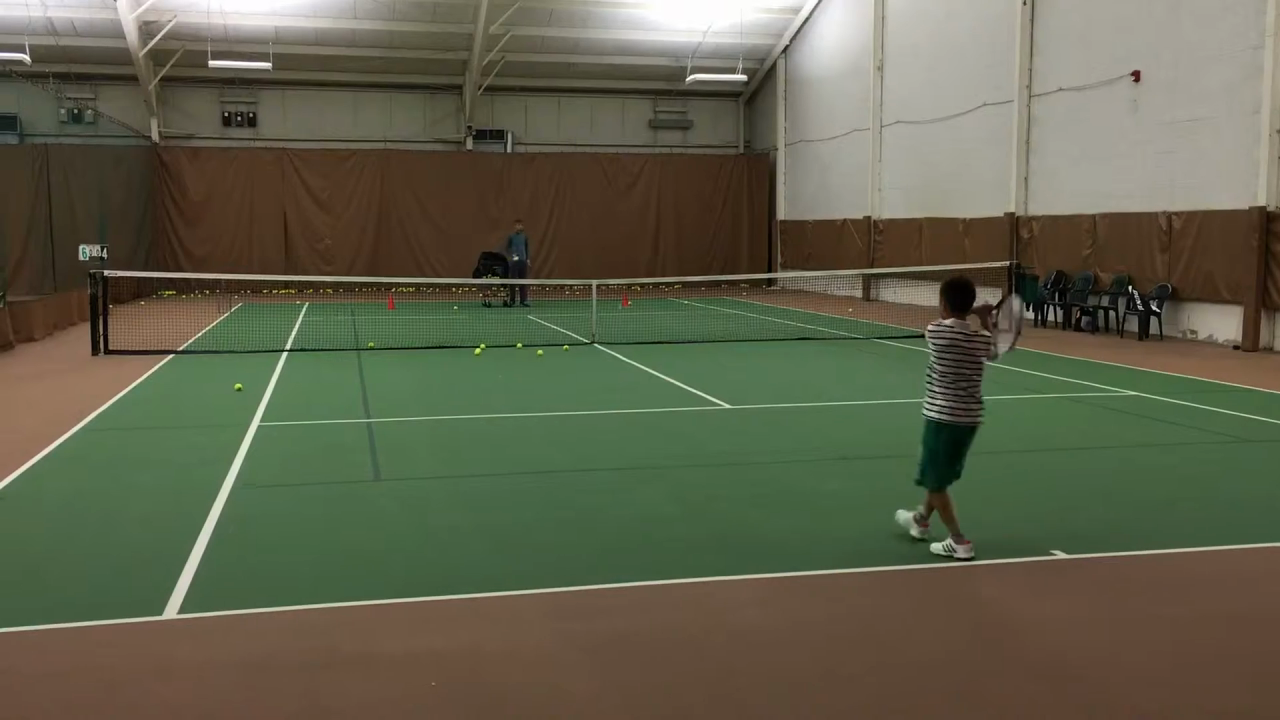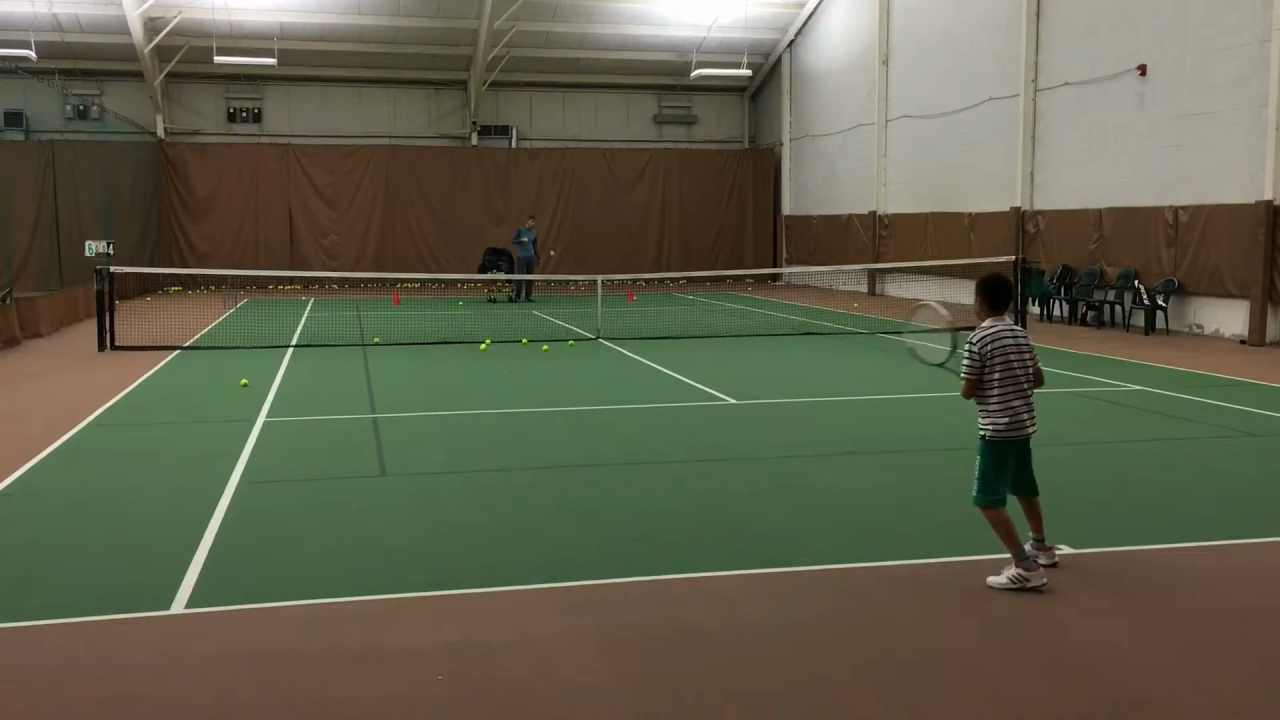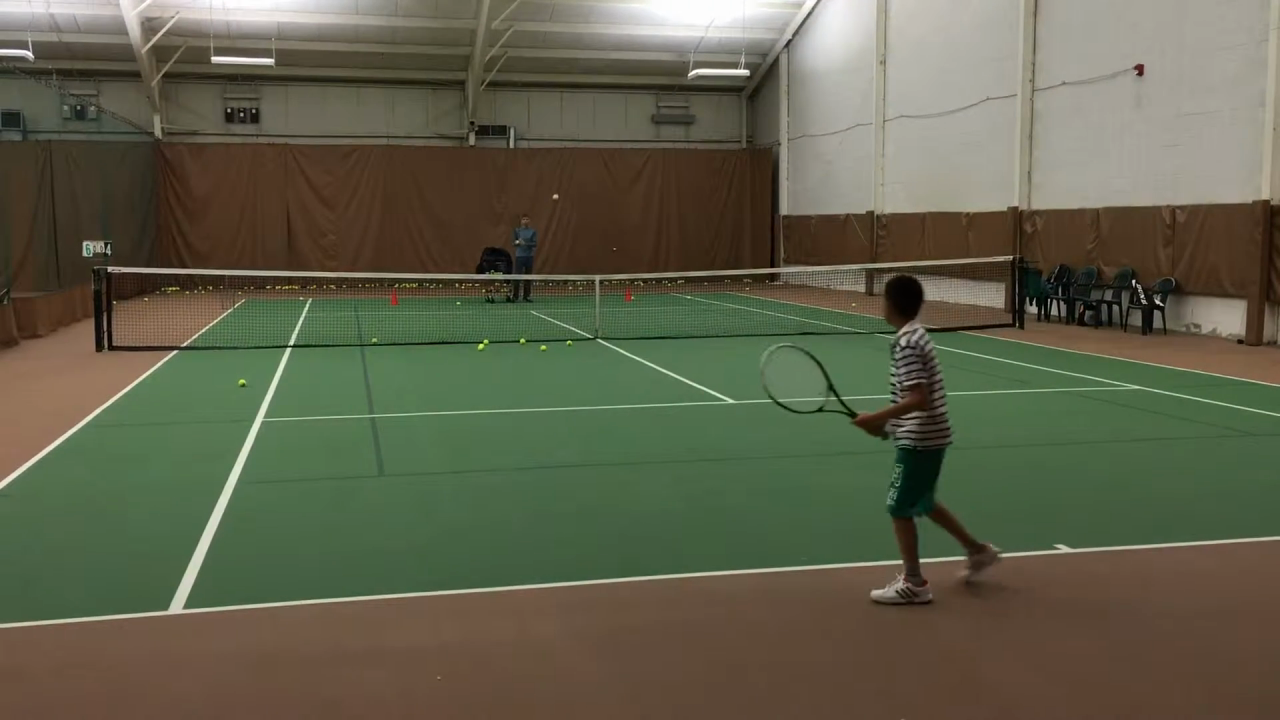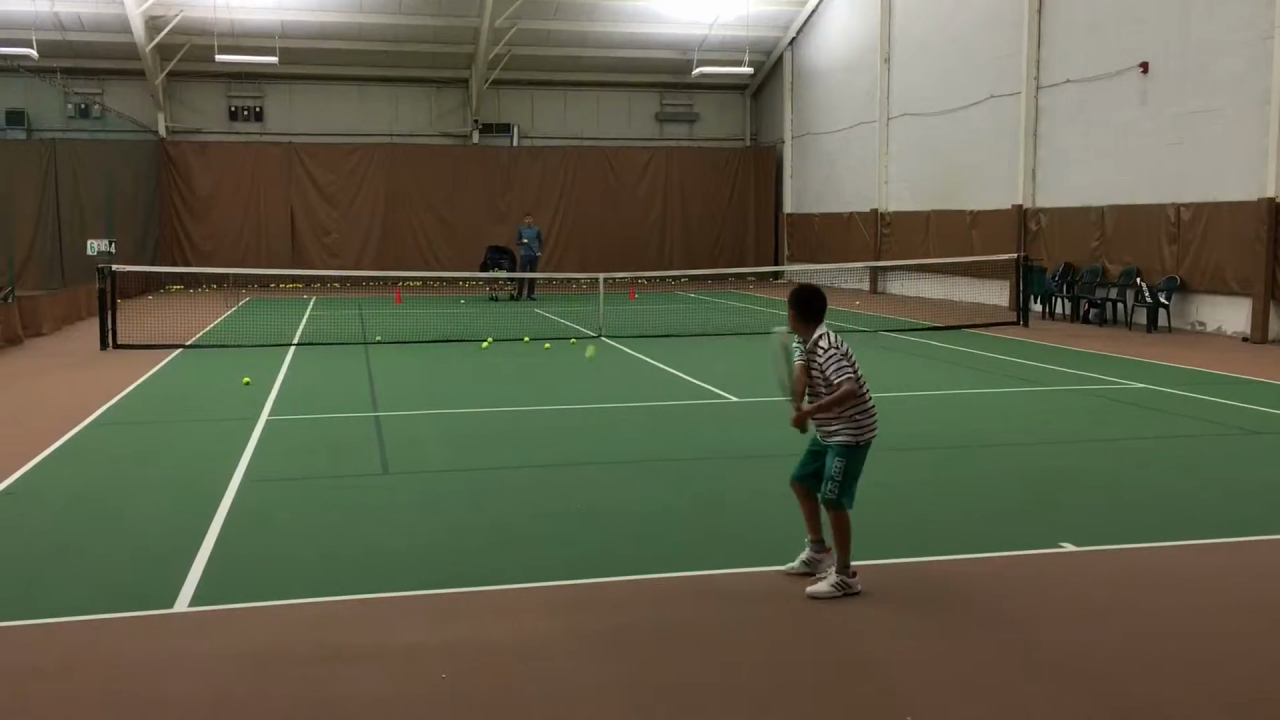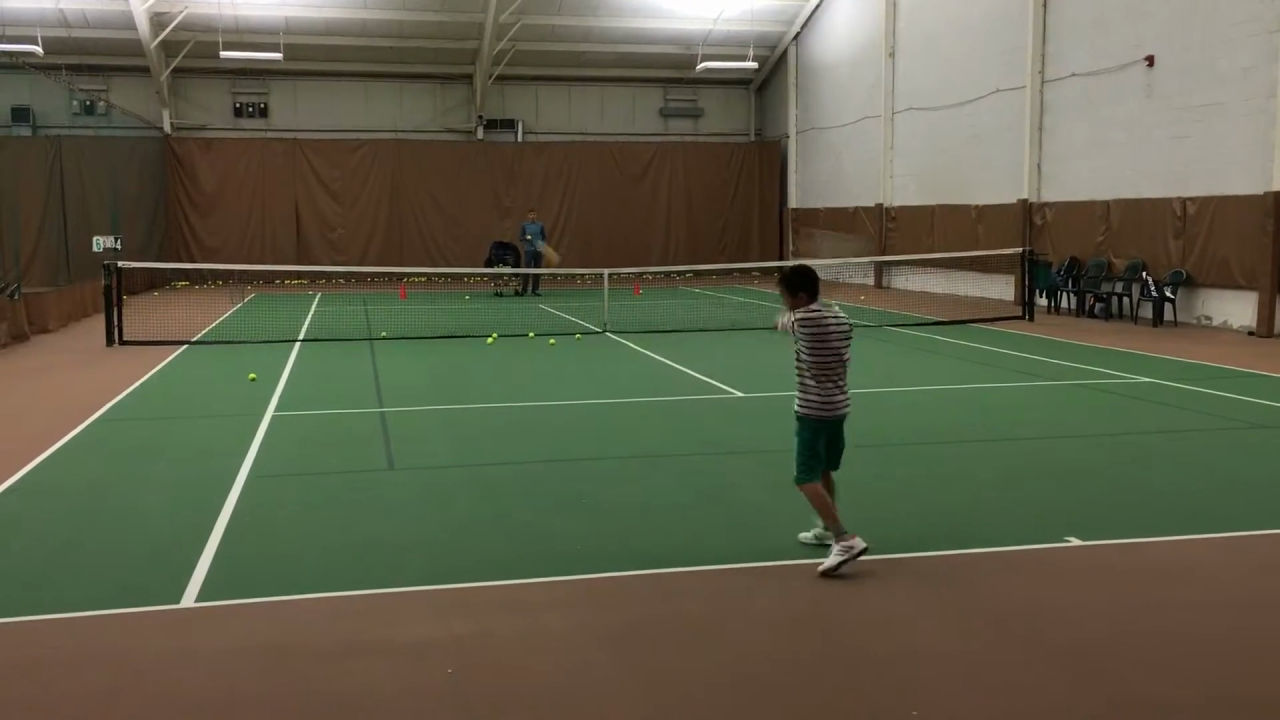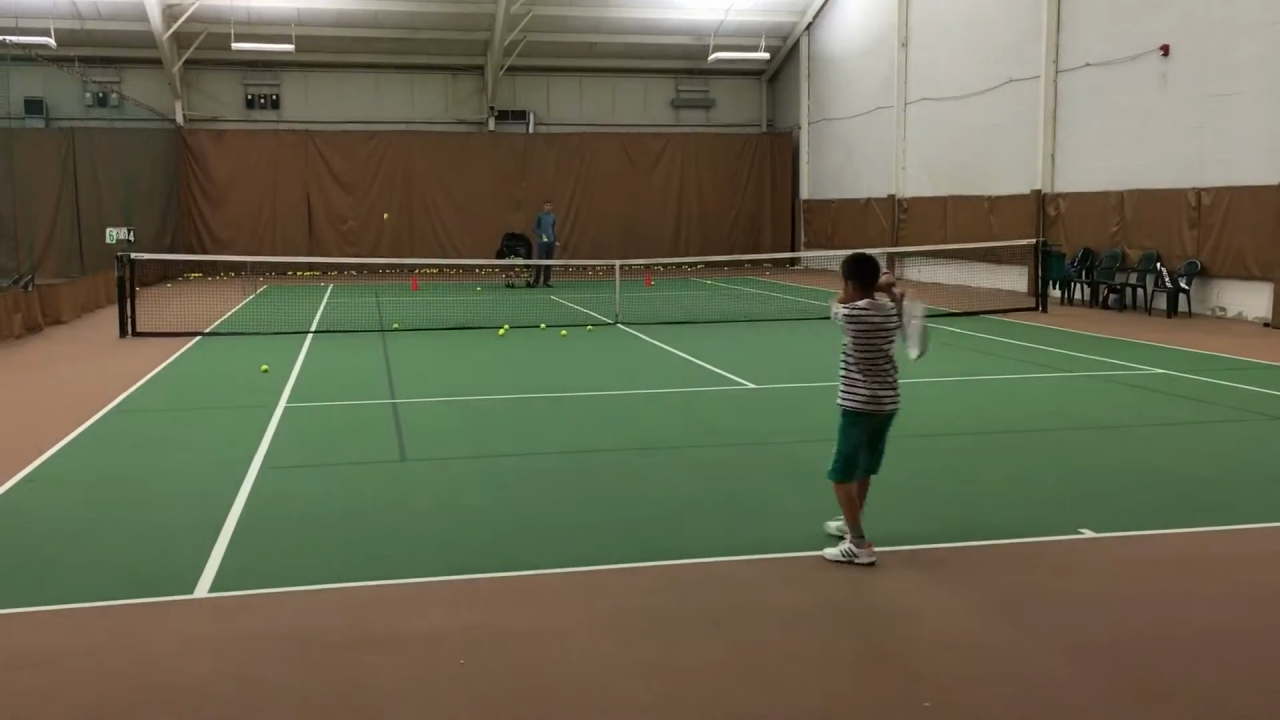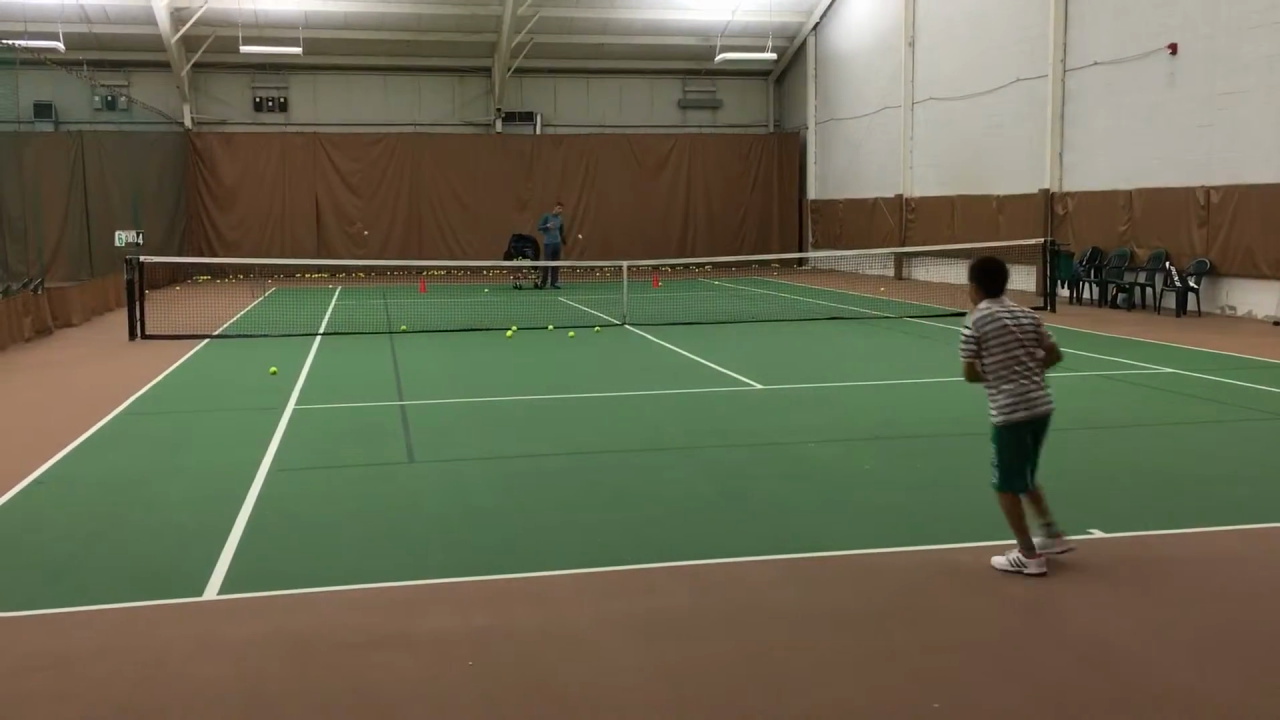
dt=0.7s
person 1, frame 1
left shoulder: (937, 331)
right shoulder: (983, 339)
left wrist: (972, 316)
right wrist: (984, 322)
left hip: (942, 417)
right hip: (971, 418)
left knee: (933, 481)
right knee: (942, 475)
left ankle: (959, 541)
right ankle: (921, 519)
person 1, frame 2
left shoulder: (978, 339)
right shoulder: (1021, 335)
left elbow: (967, 392)
right elbow: (1038, 380)
left wrist: (984, 386)
left hip: (997, 430)
right hip: (1024, 424)
left knee: (989, 501)
right knee: (1025, 489)
left ankle: (1026, 567)
right ankle: (1040, 547)
person 1, frame 3
left shoulder: (907, 344)
right shoulder: (912, 338)
left elbow: (920, 398)
left wrist: (878, 418)
right wrist: (882, 419)
left hip: (920, 440)
right hip: (924, 436)
left knee: (900, 508)
right knee: (923, 503)
left ankle: (913, 583)
right ankle: (979, 550)
person 1, frame 4
left shoulder: (827, 348)
right shoulder: (803, 343)
left elbow: (850, 390)
right elbow: (800, 376)
left wrist: (809, 412)
right wrist: (797, 407)
left hip: (851, 433)
right hip: (829, 430)
left knee: (833, 500)
right knee: (801, 482)
left ankle: (845, 575)
right ankle: (818, 550)
person 1, frame 5
left shoulder: (802, 319)
right shoulder: (841, 319)
left elbow: (782, 322)
left hip: (814, 409)
right hip: (838, 406)
left knee: (806, 476)
right knee: (822, 469)
left ankle: (845, 539)
right ankle: (829, 529)
person 1, frame 6
left shoulder: (851, 314)
right shoulder: (892, 313)
left elbow: (838, 301)
left wrist: (876, 287)
right wrist: (888, 289)
left hip: (858, 404)
right hip: (888, 403)
left knee: (841, 474)
right knee: (863, 468)
left ankle: (859, 545)
right ankle: (851, 523)
person 1, frame 7
left shoulder: (974, 322)
right shoulder: (1027, 315)
left elbow: (969, 374)
right elbow: (1054, 356)
left hip: (1010, 412)
right hip: (1040, 405)
left knee: (1006, 485)
right knee: (1019, 476)
left ankle: (1029, 556)
right ankle: (1051, 534)
